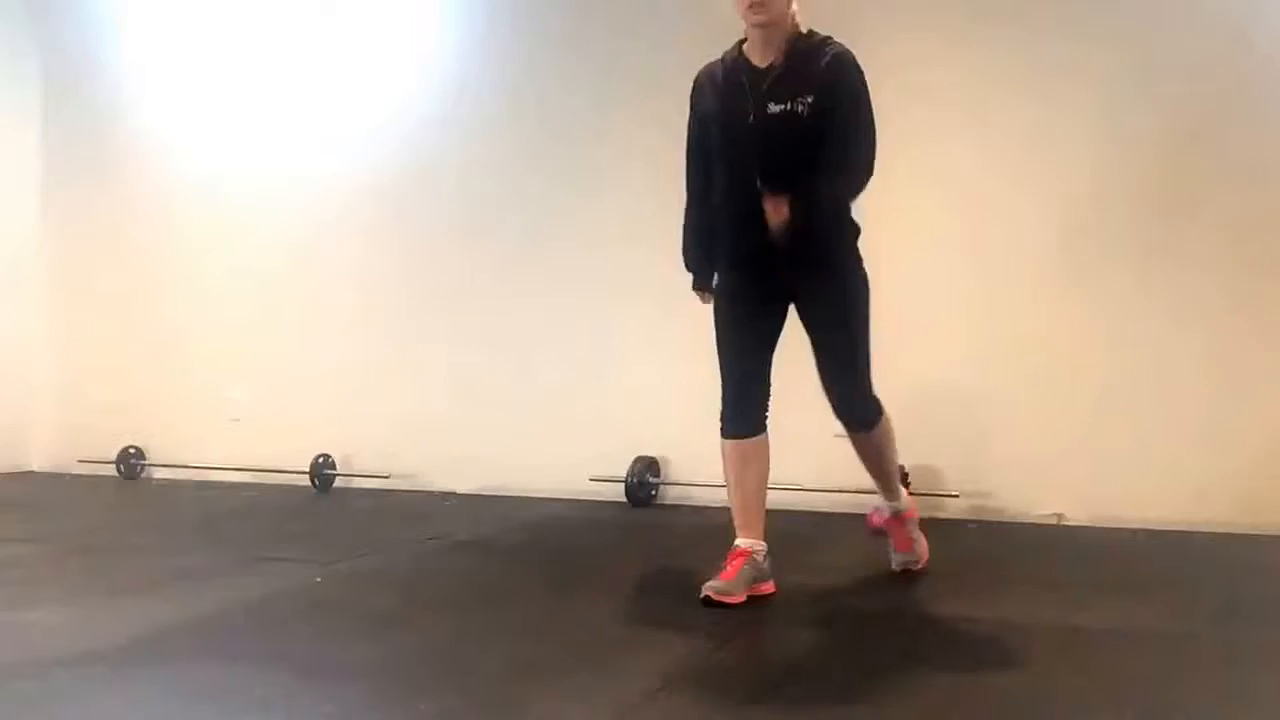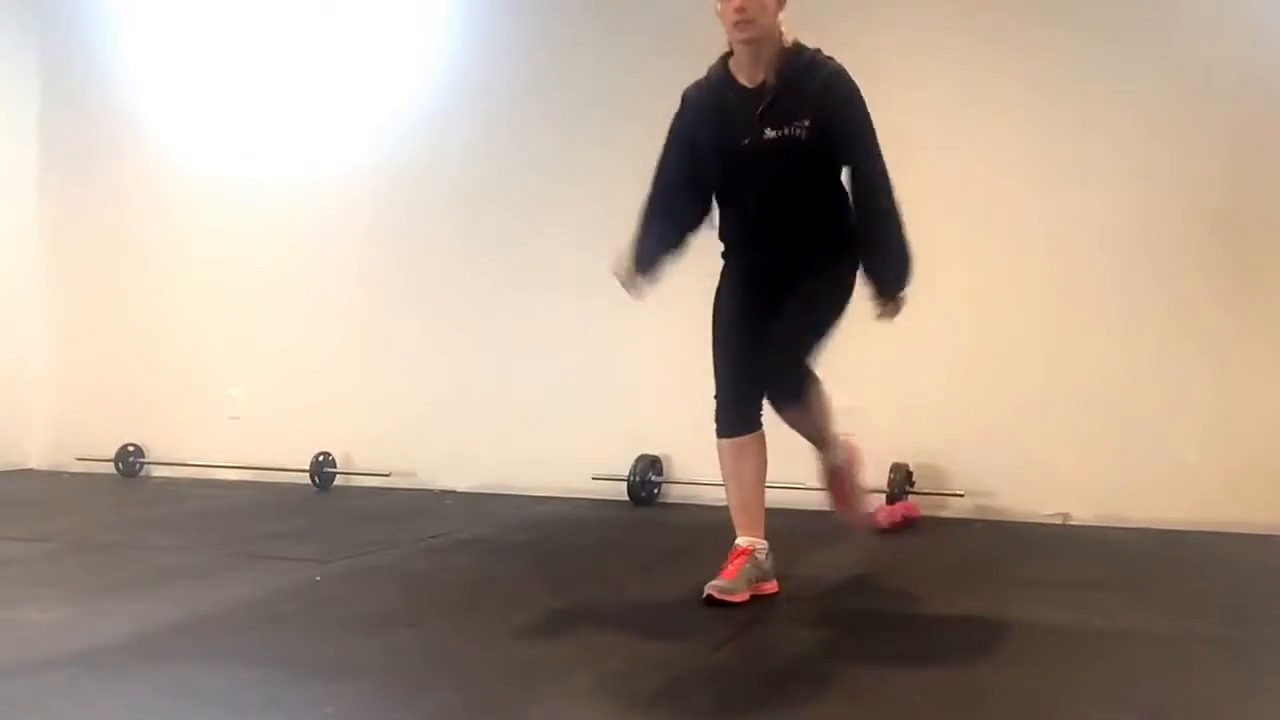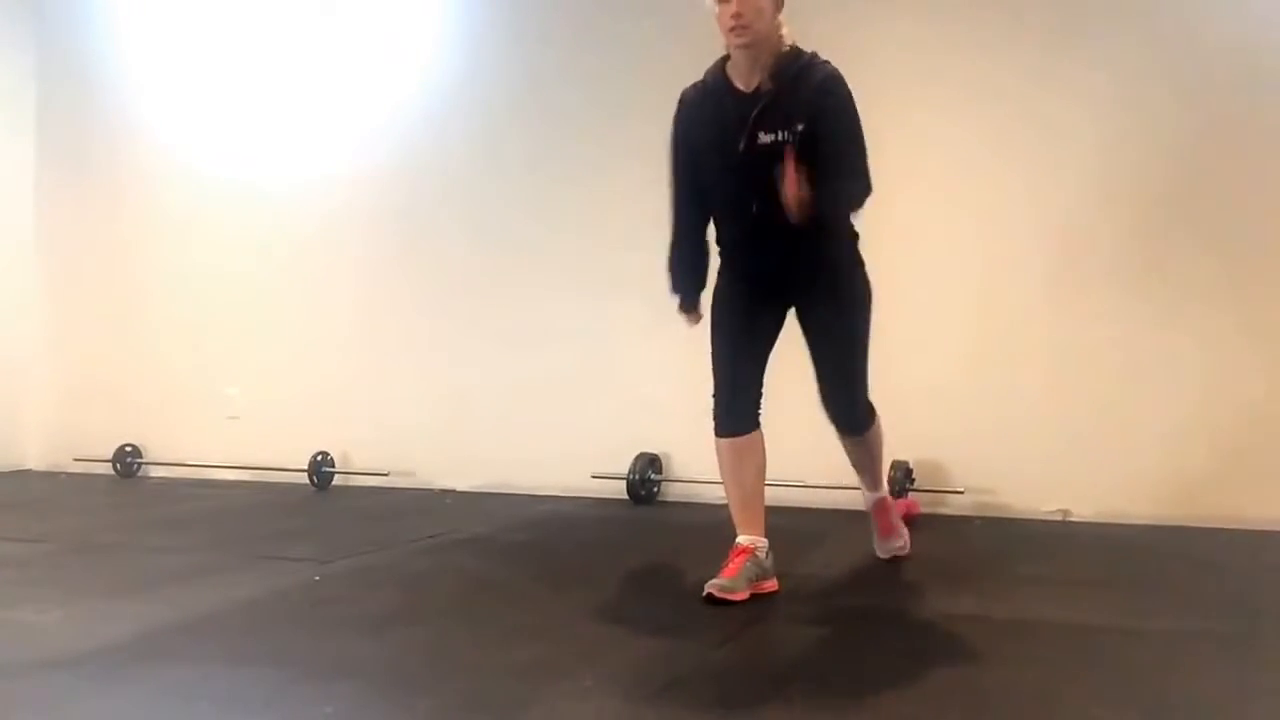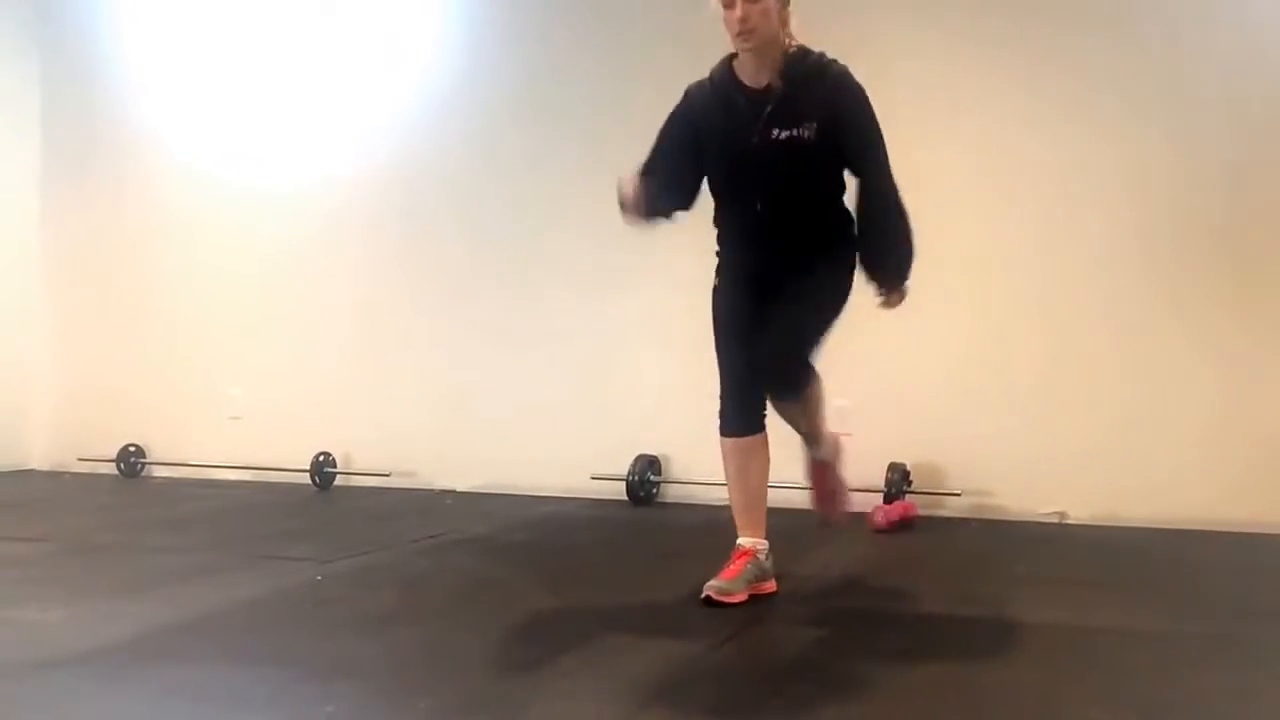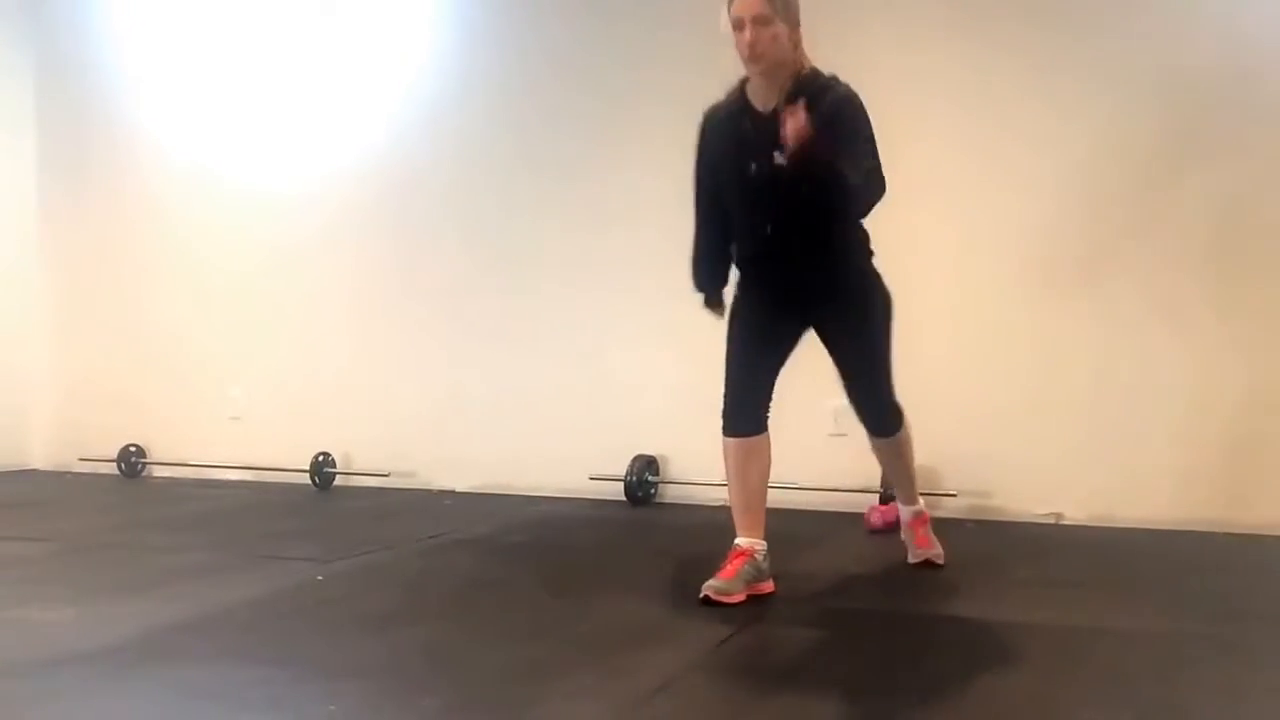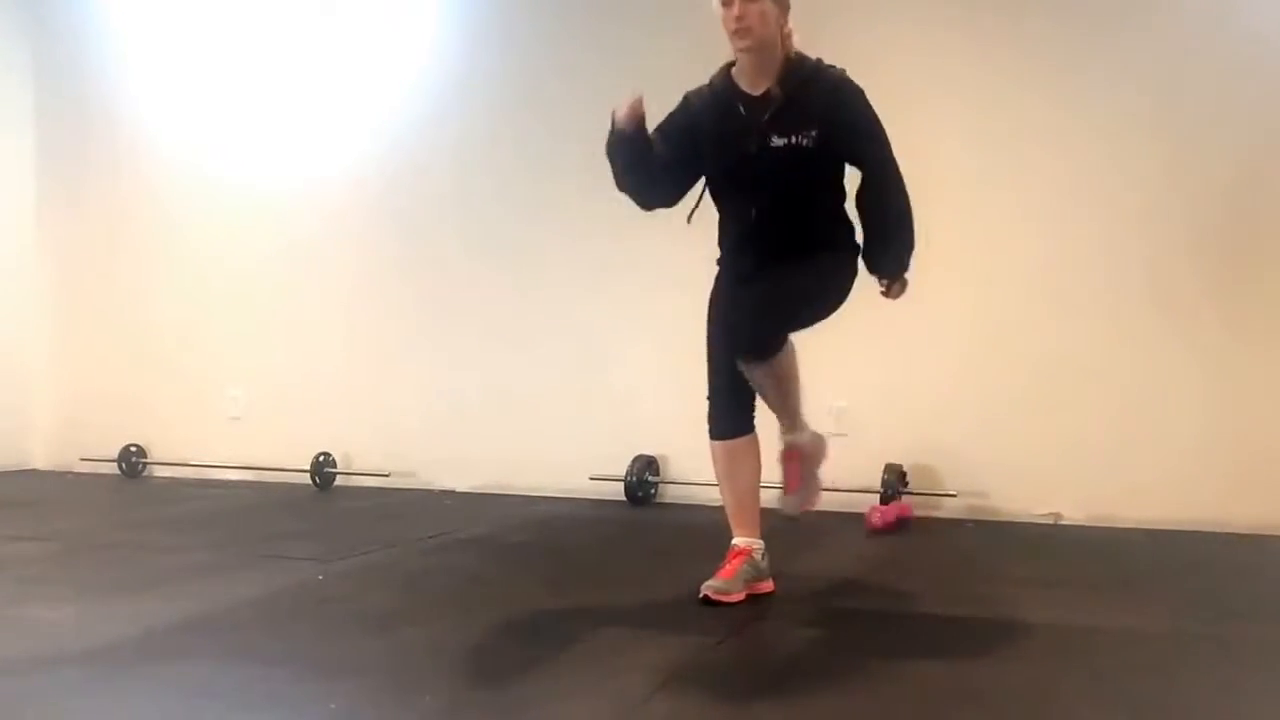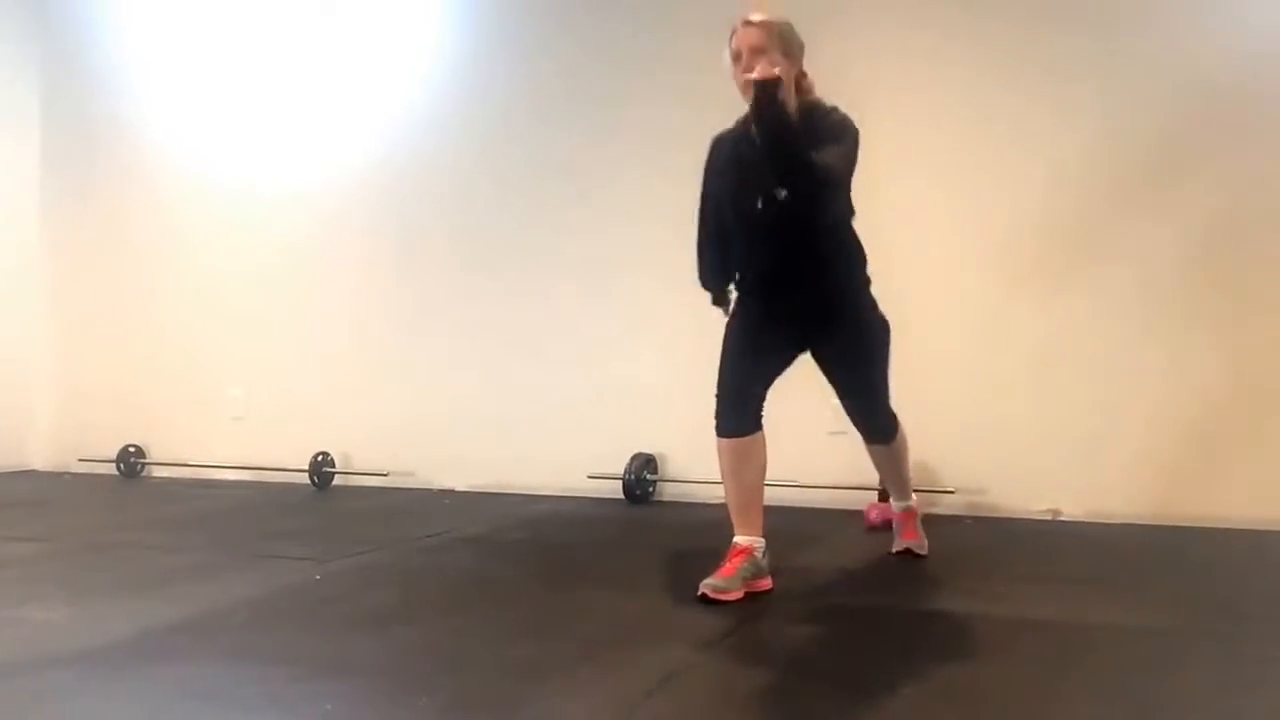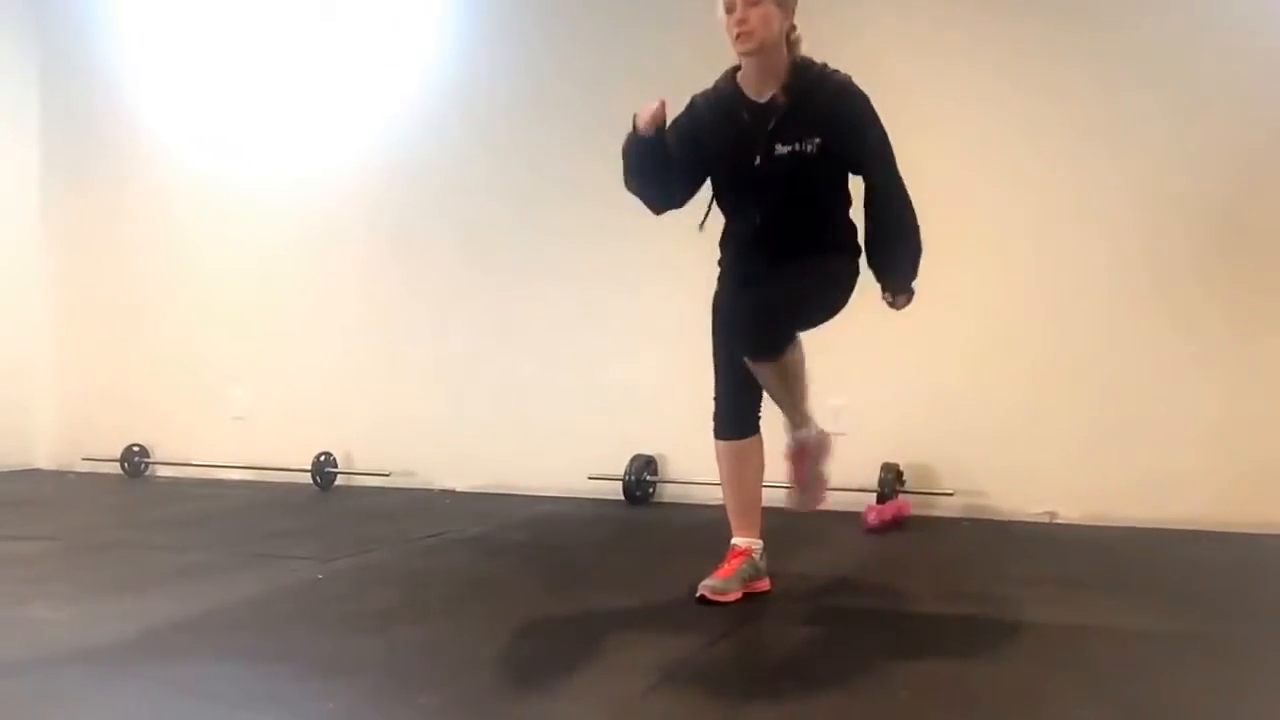
dt=0.5s
person 1, frame 1
left shoulder: (831, 67)
right shoulder: (712, 84)
left elbow: (854, 165)
right elbow: (701, 185)
left wrist: (800, 209)
right wrist: (700, 266)
left hip: (824, 262)
right hip: (743, 268)
left knee: (850, 394)
right knee: (740, 402)
left ankle: (897, 508)
right ankle: (750, 555)
person 1, frame 2
left shoulder: (823, 83)
right shoulder: (703, 102)
left elbow: (869, 180)
right elbow: (675, 196)
left wrist: (888, 274)
right wrist: (645, 258)
left hip: (824, 260)
right hip: (750, 265)
left knee: (779, 364)
right knee: (734, 400)
left ankle: (836, 455)
right ankle: (752, 554)
person 1, frame 3
left shoulder: (818, 85)
right shoulder: (699, 103)
left elbow: (853, 180)
right elbow: (690, 201)
left wrist: (812, 198)
right wrist: (687, 284)
left hip: (825, 267)
right hip: (746, 273)
left knee: (845, 402)
right knee: (733, 401)
left ankle: (878, 500)
right ankle: (751, 551)
person 1, frame 4
left shoulder: (828, 86)
right shoulder: (704, 102)
left elbow: (873, 180)
right elbow: (671, 185)
left wrist: (889, 267)
right wrist: (638, 196)
left hip: (821, 259)
right hip: (744, 266)
left knee: (782, 359)
right knee: (740, 402)
left ankle: (821, 450)
right ankle: (753, 554)
person 1, frame 5
left shoulder: (834, 105)
right shoulder: (721, 122)
left elbow: (866, 189)
right elbow: (712, 209)
left wrist: (810, 147)
right wrist: (709, 281)
left hip: (843, 285)
right hip: (764, 289)
left knee: (875, 404)
right knee: (742, 404)
left ankle: (913, 515)
right ankle: (749, 555)
person 1, frame 6
left shoulder: (828, 92)
right shoulder: (704, 107)
left elbow: (880, 175)
right elbow: (656, 186)
left wrist: (891, 259)
right wrist: (628, 136)
left hip: (819, 260)
right hip: (743, 265)
left knee: (754, 327)
right knee: (726, 402)
left ankle: (799, 438)
right ankle: (748, 554)
person 1, frame 7
left shoulder: (830, 130)
right shoulder: (727, 149)
left elbow: (817, 187)
right elbow: (715, 226)
left wrist: (774, 107)
right wrist: (717, 286)
left hip: (838, 305)
right hip: (764, 305)
left knee: (871, 416)
right knee: (735, 401)
left ankle: (904, 510)
right ankle: (749, 552)
person 1, frame 8
left shoulder: (833, 97)
right shoulder: (708, 111)
left elbow: (883, 184)
right elbow: (664, 182)
left wrist: (896, 268)
right wrist: (645, 142)
left hip: (822, 262)
right hip: (746, 270)
left knee: (762, 332)
right knee: (732, 403)
left ankle: (805, 435)
right ankle: (746, 555)
